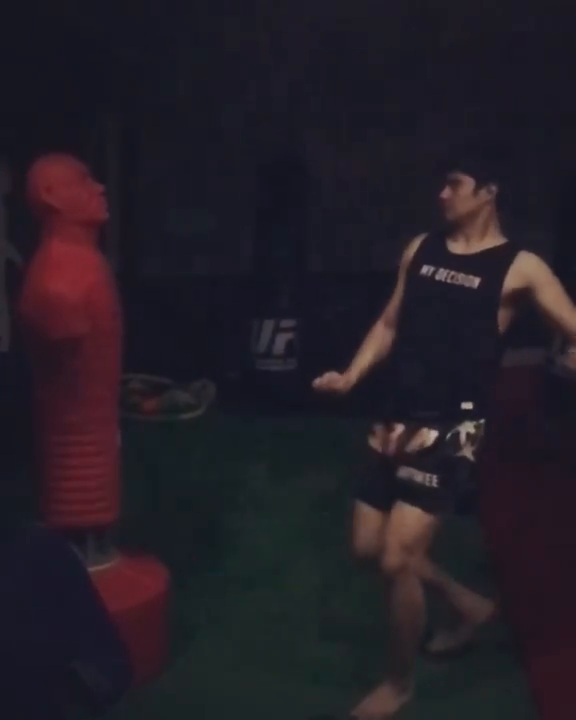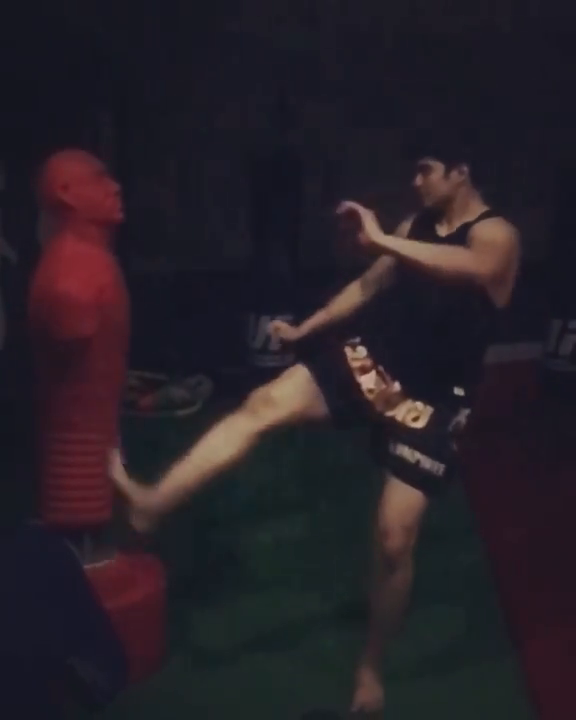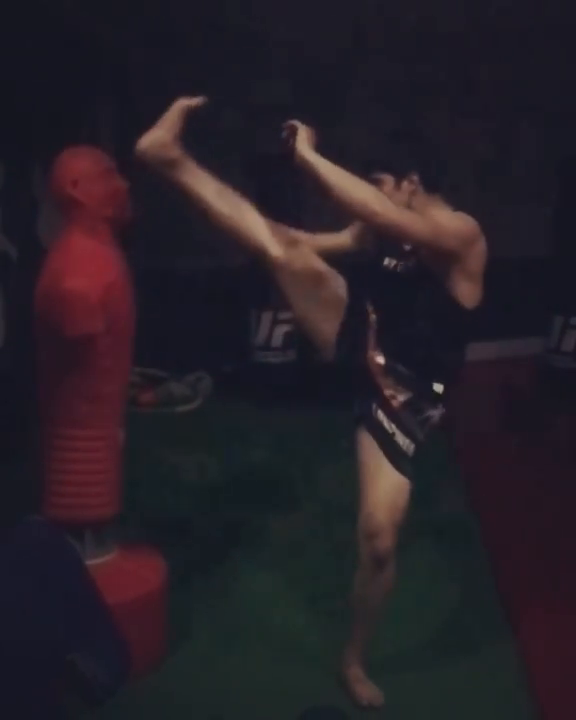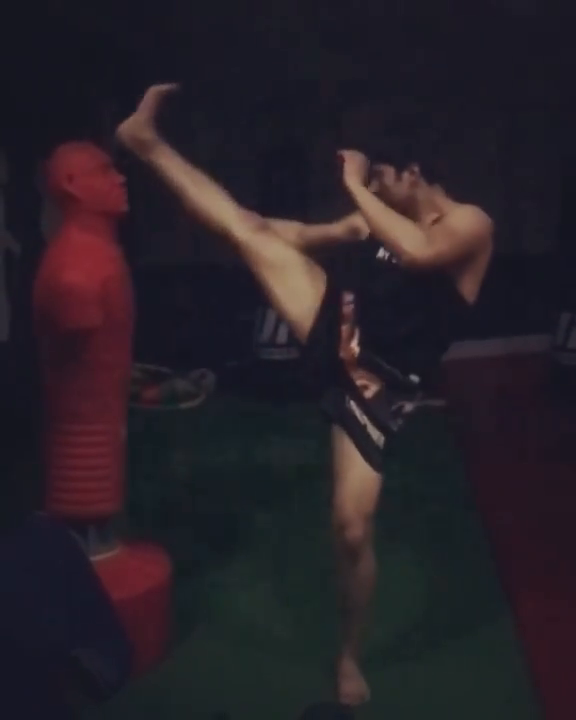
dt=1s
person 1, frame 1
left shoulder: (519, 267)
right shoulder: (420, 248)
right wrist: (351, 376)
left hip: (449, 427)
right hip: (395, 420)
left knee: (397, 560)
right knee: (368, 545)
right ankle: (469, 604)
person 1, frame 2
left shoulder: (496, 234)
right shoulder: (418, 227)
left elbow: (475, 270)
right elbow: (368, 286)
left wrist: (379, 239)
right wrist: (304, 328)
left hip: (430, 402)
right hip: (370, 362)
left knee: (394, 542)
right knee: (263, 403)
left ankle: (370, 667)
right ankle: (155, 501)
person 1, frame 3
left shoulder: (459, 233)
right shoulder: (382, 232)
left elbow: (389, 218)
right elbow: (307, 242)
left wrist: (309, 156)
right wrist: (234, 218)
left hip: (404, 397)
right hip: (362, 349)
left knee: (380, 539)
right knee: (282, 248)
left ankle: (354, 661)
person 1, frame 4
left shoulder: (469, 224)
right shoulder: (378, 219)
left elbow: (420, 252)
right elbow: (302, 236)
left wrist: (356, 186)
right wrist: (238, 210)
left hip: (378, 386)
right hip: (341, 329)
left knee: (353, 530)
right knee: (246, 231)
left ankle: (349, 657)
right ankle: (147, 142)
person 2, frame 1
left shoulder: (83, 259)
right shoulder: (58, 276)
right elbow: (64, 366)
left hip: (94, 421)
right hip: (76, 429)
left knee: (93, 527)
right knee: (81, 529)
person 2, frame 2
left shoulder: (91, 255)
right shoulder: (69, 273)
right elbow: (72, 361)
left hip: (93, 421)
right hip: (77, 429)
left knee: (88, 526)
right knee: (79, 530)
person 2, frame 3
left shoulder: (99, 251)
right shoulder: (76, 271)
right elbow: (79, 360)
left hip: (97, 417)
right hip: (82, 424)
left knee: (91, 521)
right knee: (81, 523)
person 2, frame 4
left shoulder: (98, 246)
right shoulder: (74, 264)
right elbow: (78, 353)
left hip: (100, 411)
right hip: (83, 419)
left knee: (94, 517)
right knee: (83, 522)
